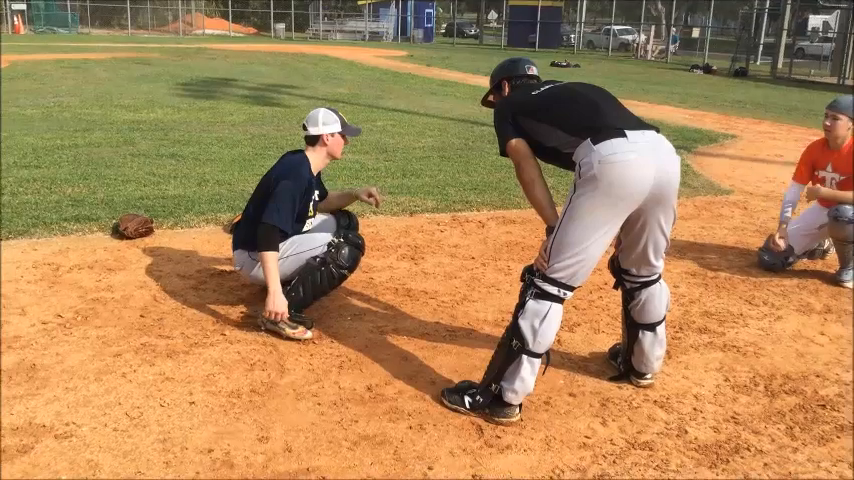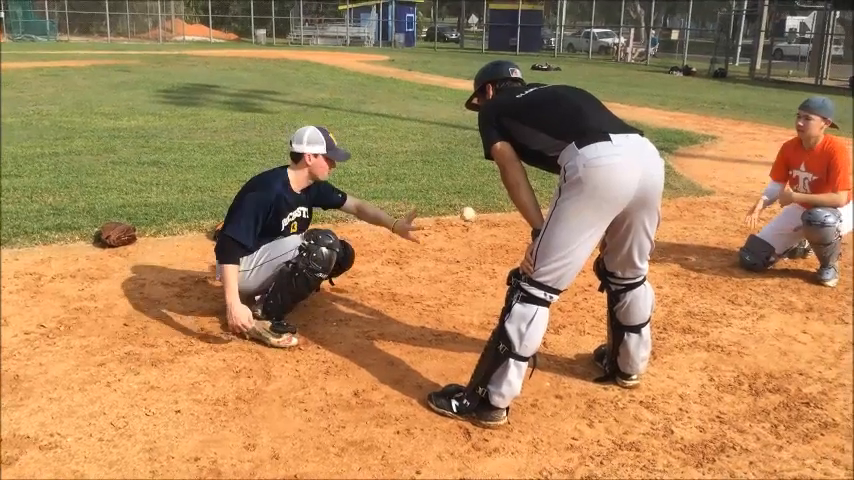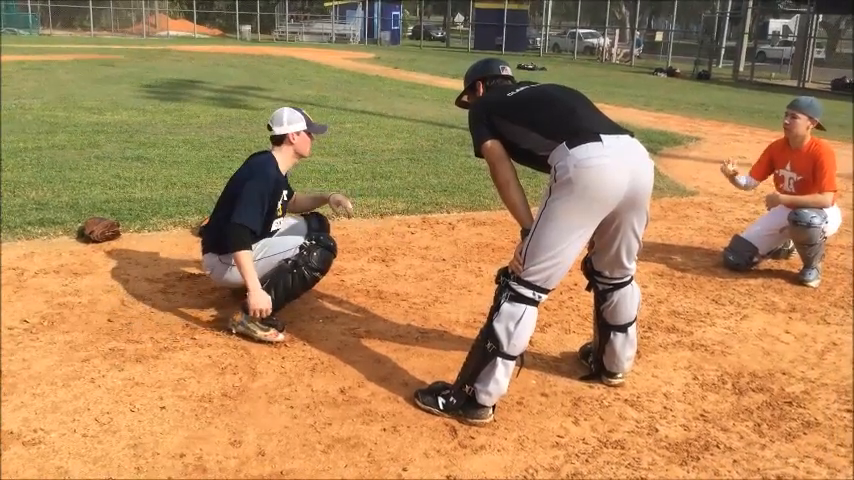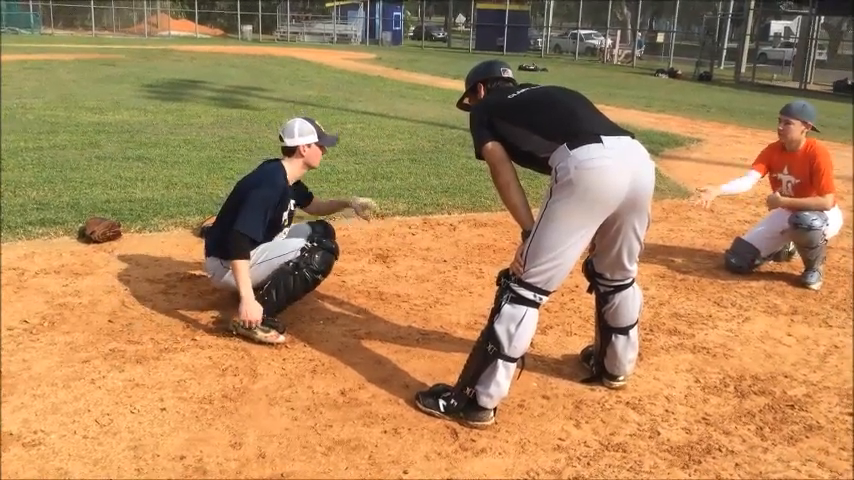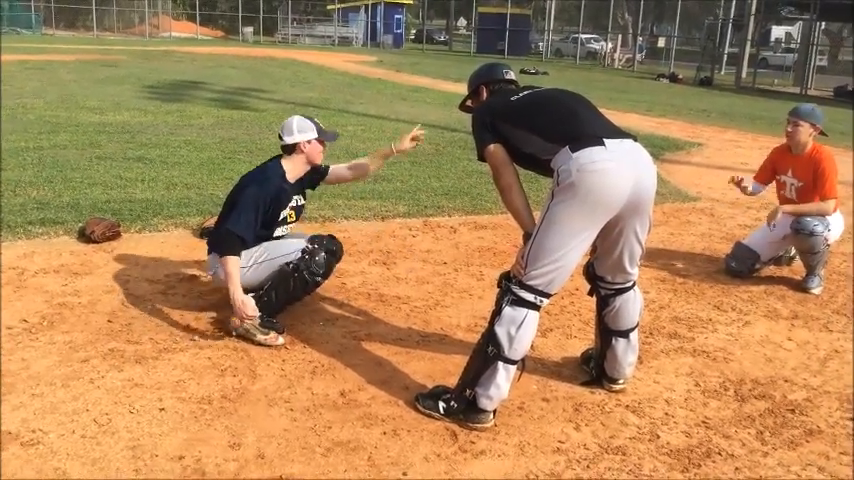
dt=1s
person 1, frame 1
left shoulder: (508, 105)
right shoulder: (574, 91)
left elbow: (526, 164)
left wrist: (554, 229)
left hip: (614, 162)
right hip: (663, 154)
left knee: (549, 281)
right knee: (644, 270)
left ankle: (501, 396)
right ankle: (642, 364)
person 1, frame 2
left shoulder: (493, 109)
right shoulder: (559, 94)
left elbow: (511, 168)
left wrist: (540, 231)
left hip: (599, 166)
right hip: (647, 158)
left knee: (535, 285)
right knee: (628, 272)
left ankle: (488, 399)
right ankle: (628, 364)
person 1, frame 3
left shoulder: (484, 106)
right shoulder: (548, 92)
left elbow: (501, 166)
left wrist: (529, 231)
left hip: (589, 166)
right hip: (637, 159)
left knee: (524, 284)
right knee: (615, 272)
left ankle: (474, 397)
right ankle: (612, 363)
person 1, frame 4
left shoulder: (484, 108)
right shoulder: (549, 94)
left elbow: (502, 169)
left wrist: (530, 233)
left hip: (590, 167)
right hip: (638, 160)
left knee: (524, 286)
right knee: (617, 273)
left ankle: (475, 399)
right ankle: (614, 365)
person 1, frame 5
left shoulder: (487, 111)
right shoulder: (551, 97)
left elbow: (505, 172)
left wrist: (532, 235)
left hip: (593, 170)
right hip: (640, 163)
left knee: (526, 288)
right knee: (618, 277)
left ankle: (475, 402)
right ankle: (614, 368)
person 2, frame 1
left shoulder: (309, 167)
right shoulder: (296, 173)
left elbow: (324, 203)
right elbow: (268, 234)
left wrist: (356, 194)
right wrist: (275, 292)
left hip: (281, 242)
right hip: (256, 257)
left knee: (344, 222)
right knee: (349, 246)
left ankle: (290, 282)
right ankle: (282, 312)
person 2, frame 2
left shoulder: (313, 184)
right shoulder: (267, 190)
left elbow: (355, 205)
right elbow: (228, 247)
left wrist: (395, 224)
right wrist: (233, 303)
left hip: (267, 261)
right hip: (244, 267)
left knee: (341, 254)
right knee: (324, 246)
left ankle: (276, 290)
right ankle: (263, 318)
person 2, frame 3
left shoulder: (275, 166)
right shoulder: (264, 173)
left elbow: (290, 203)
right elbow: (238, 236)
left wrist: (327, 197)
right wrist: (255, 290)
right hip: (226, 259)
left knee: (316, 225)
right knee: (321, 248)
left ankle: (264, 282)
right ankle: (250, 315)
person 2, frame 4
left shoulder: (287, 177)
right shoulder: (269, 185)
left elbow: (311, 205)
right elbow: (235, 244)
left wrist: (349, 203)
right wrist: (249, 300)
left hip: (253, 250)
right hip: (229, 264)
left knee: (322, 234)
right knee: (324, 252)
left ankle: (262, 286)
right ankle: (251, 318)
person 2, frame 5
left shoulder: (303, 171)
right shoulder: (265, 183)
left elbow: (348, 172)
right elbow: (229, 242)
left wrist: (394, 150)
right wrist: (237, 296)
left hip: (265, 253)
right hip: (233, 261)
left knee: (331, 247)
right knee: (323, 255)
right ankle: (253, 318)
person 3, frame 1
right shoulder: (814, 149)
right elbow: (795, 190)
left wrist: (823, 192)
right wrist: (782, 226)
right hip: (822, 209)
right knee: (770, 259)
right ankle: (820, 245)
person 3, frame 2
left shoulder: (836, 150)
right shoulder: (788, 148)
left elbow: (841, 198)
right elbow: (776, 187)
left wrist: (796, 197)
right wrist: (761, 203)
left hip: (837, 212)
right hip: (800, 209)
left knee: (818, 219)
right knee: (750, 259)
left ankle: (830, 264)
right ankle: (800, 245)
person 3, frame 3
left shoulder: (822, 152)
right shoulder: (775, 148)
left elbow: (827, 200)
right elbow: (752, 182)
left wrist: (782, 198)
right wrist: (733, 176)
left hip: (822, 214)
right hip: (786, 211)
left knee: (804, 219)
right knee: (735, 259)
left ankle: (813, 265)
right ankle: (783, 246)
person 3, frame 4
left shoulder: (817, 153)
right shoulder: (772, 150)
left elbow: (826, 202)
right elbow: (749, 180)
left wrist: (782, 201)
right wrist: (717, 190)
left hip: (822, 216)
right hip: (787, 212)
left knee: (804, 223)
right knee: (737, 261)
left ankle: (814, 267)
right ankle: (784, 247)
person 3, frame 5
left shoulder: (822, 158)
right shoulder: (778, 153)
left elbow: (829, 207)
right elbow: (756, 187)
left wrist: (784, 208)
right wrist: (744, 185)
left hip: (822, 220)
right hip: (788, 217)
left knee: (806, 227)
right knee: (736, 265)
left ankle: (815, 273)
right ankle: (786, 251)
